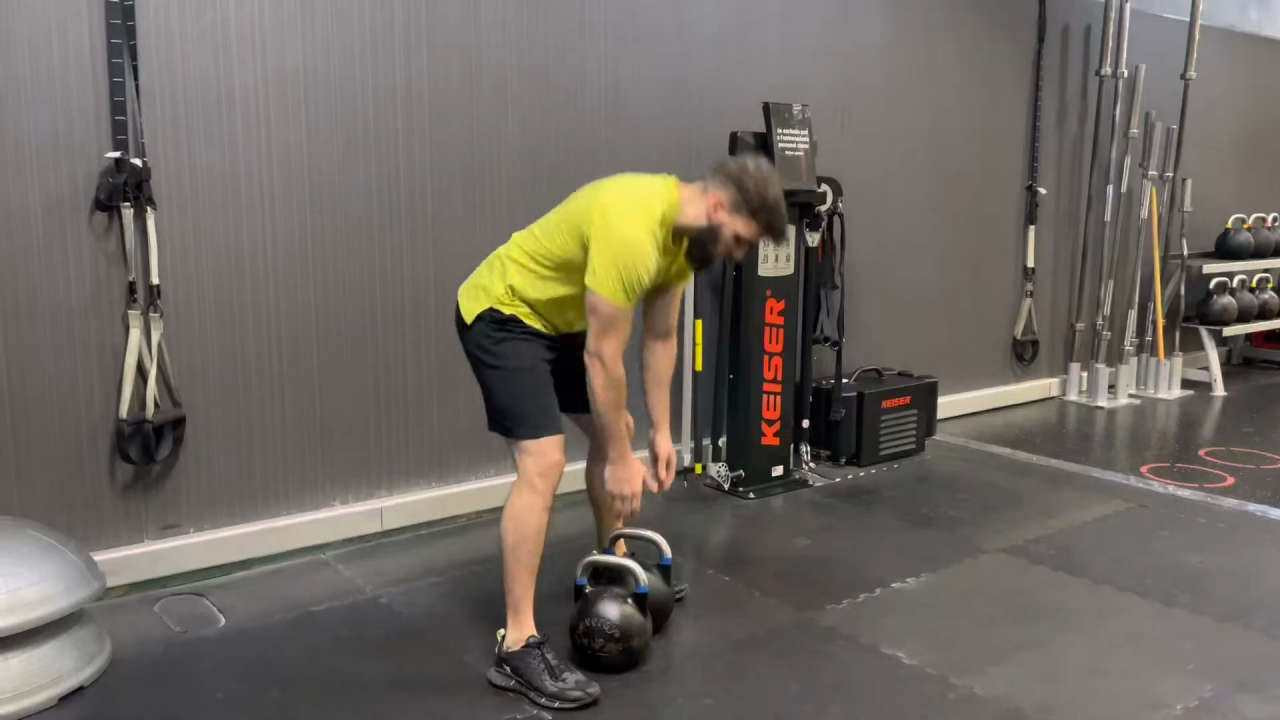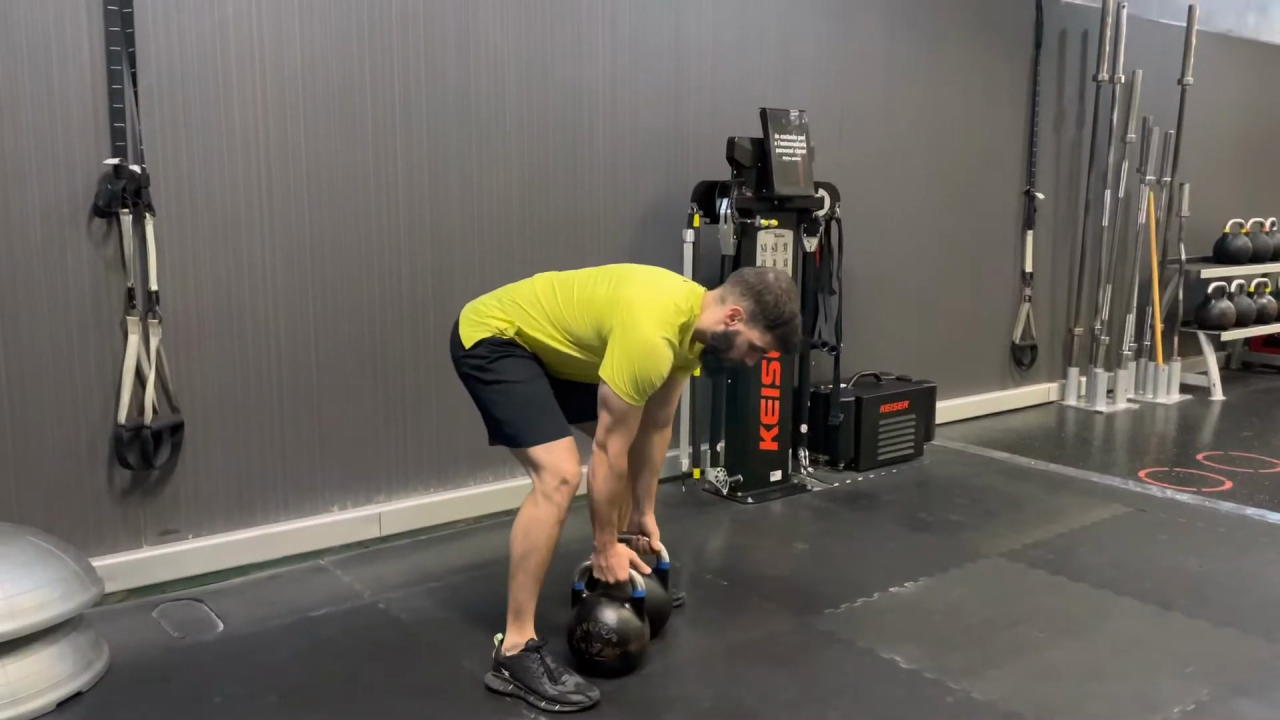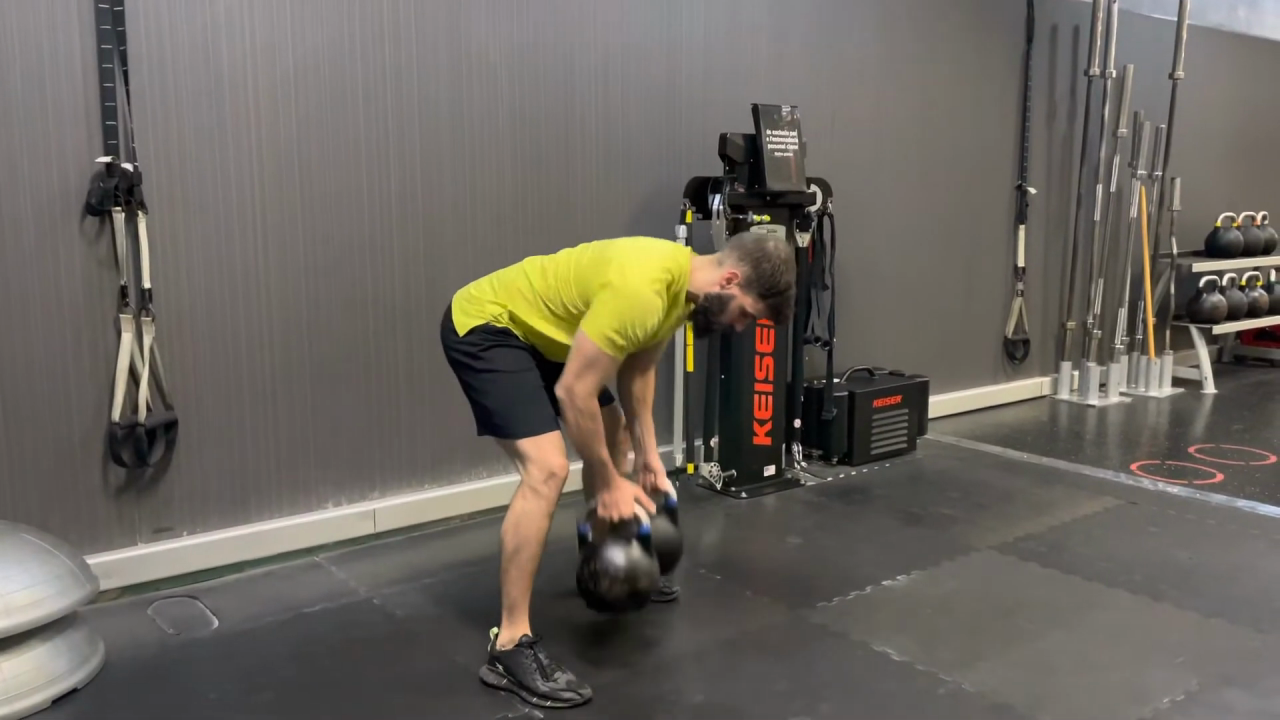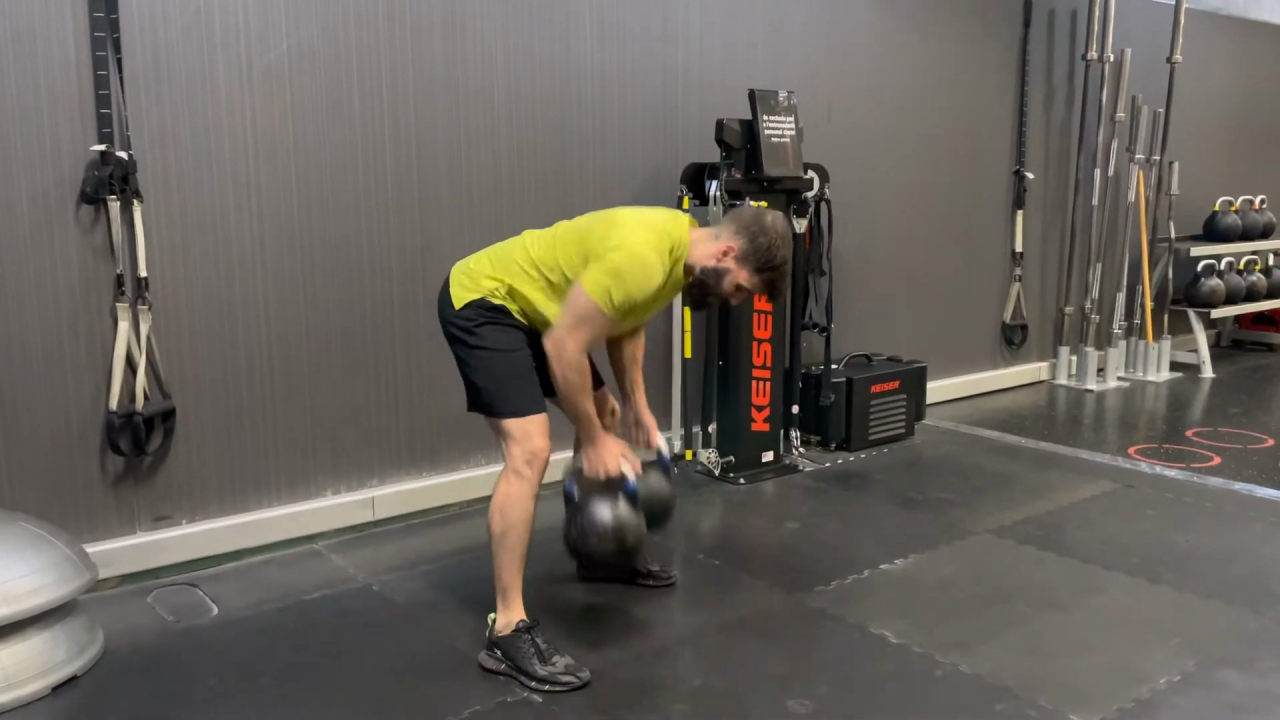
dt=1s
person 1, frame 1
left shoulder: (683, 230)
right shoulder: (631, 232)
left elbow: (661, 337)
right elbow: (603, 356)
left wrist: (660, 432)
right wrist: (620, 459)
left hip: (556, 317)
right hip: (503, 312)
left knee: (616, 431)
right knee: (544, 465)
right ankle: (518, 647)
person 1, frame 2
left shoulder: (691, 318)
right shoulder: (650, 334)
left elbow: (656, 427)
right elbow: (610, 450)
left wrist: (644, 511)
right wrist: (606, 547)
left hip: (543, 339)
right hip: (491, 337)
left knee: (625, 435)
right knee: (559, 475)
left ankle: (616, 576)
right ankle: (516, 651)
person 1, frame 3
left shoulder: (684, 278)
right shoulder: (642, 288)
left elbow: (637, 364)
right elbow: (574, 392)
left wrist: (647, 452)
right wrist: (610, 484)
left hip: (535, 331)
right hip: (485, 324)
left knee: (614, 438)
right knee: (547, 468)
right ankle: (510, 647)
person 1, frame 4
left shoulder: (681, 252)
right shoulder: (641, 256)
left elbow: (626, 323)
right elbow: (563, 347)
left wrist: (639, 411)
right wrist: (593, 442)
left hip: (530, 306)
right hip: (481, 302)
left knee: (607, 415)
right knee: (530, 451)
right ankle: (508, 631)
